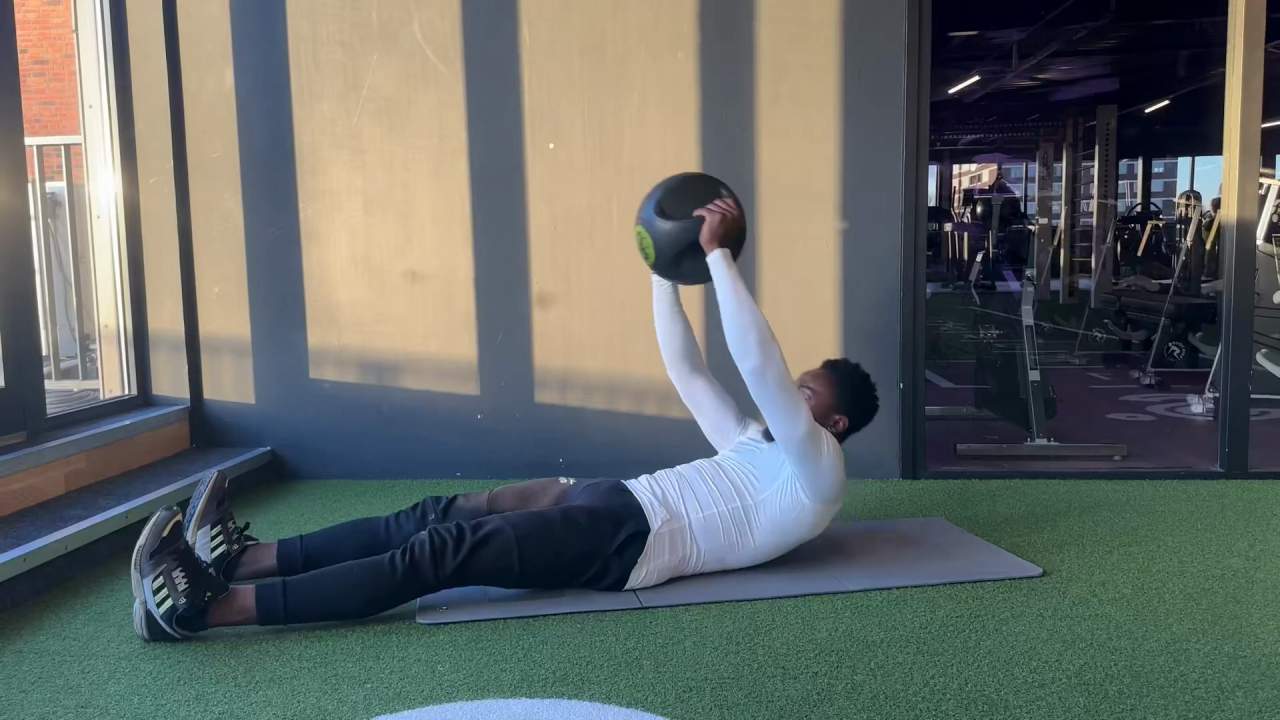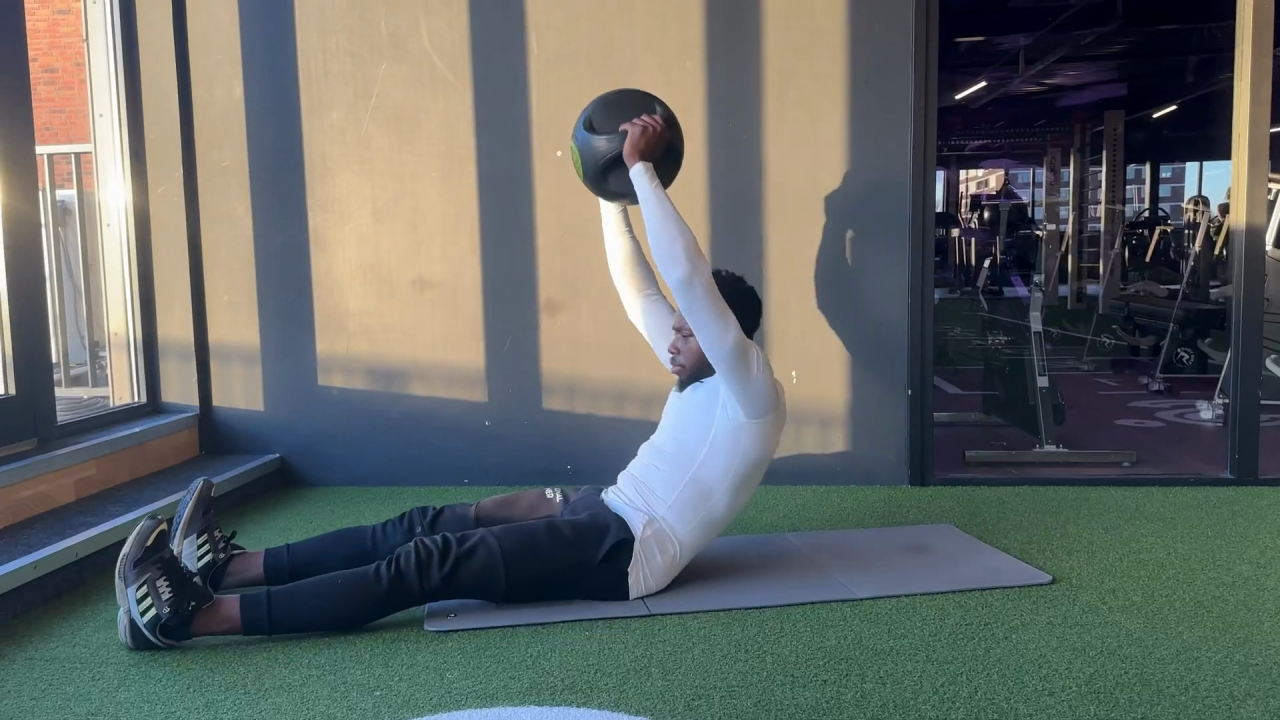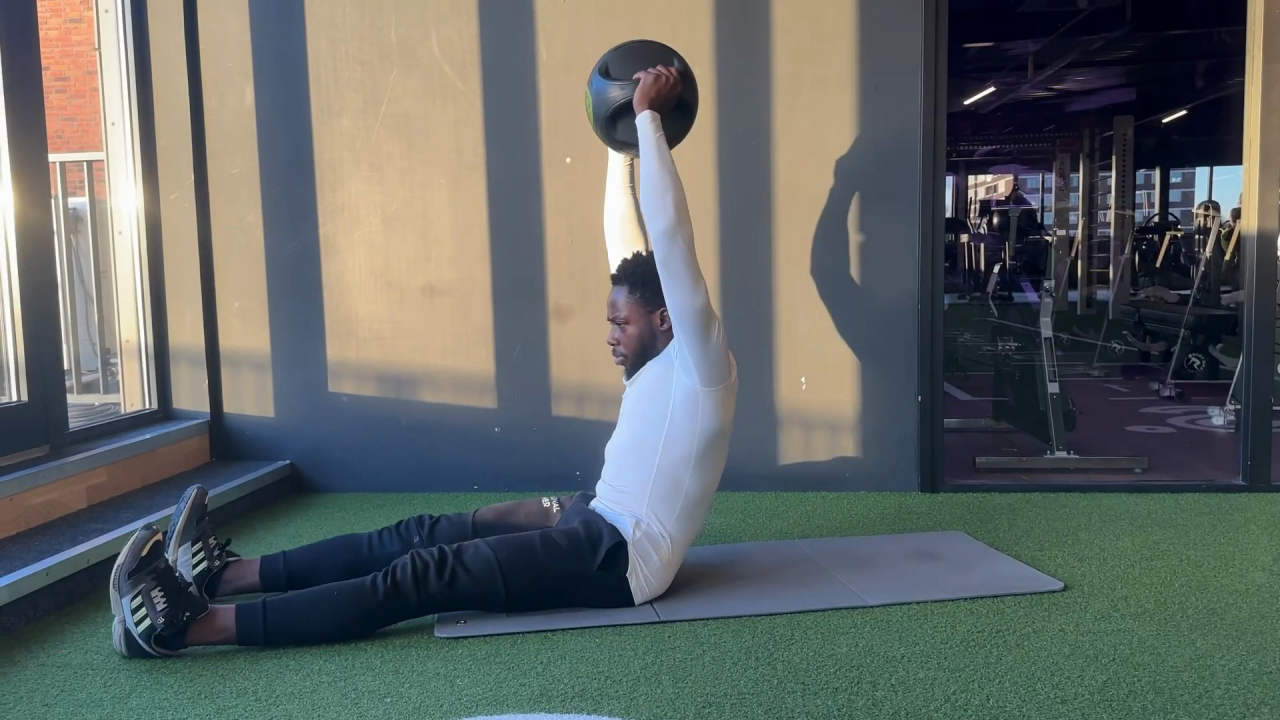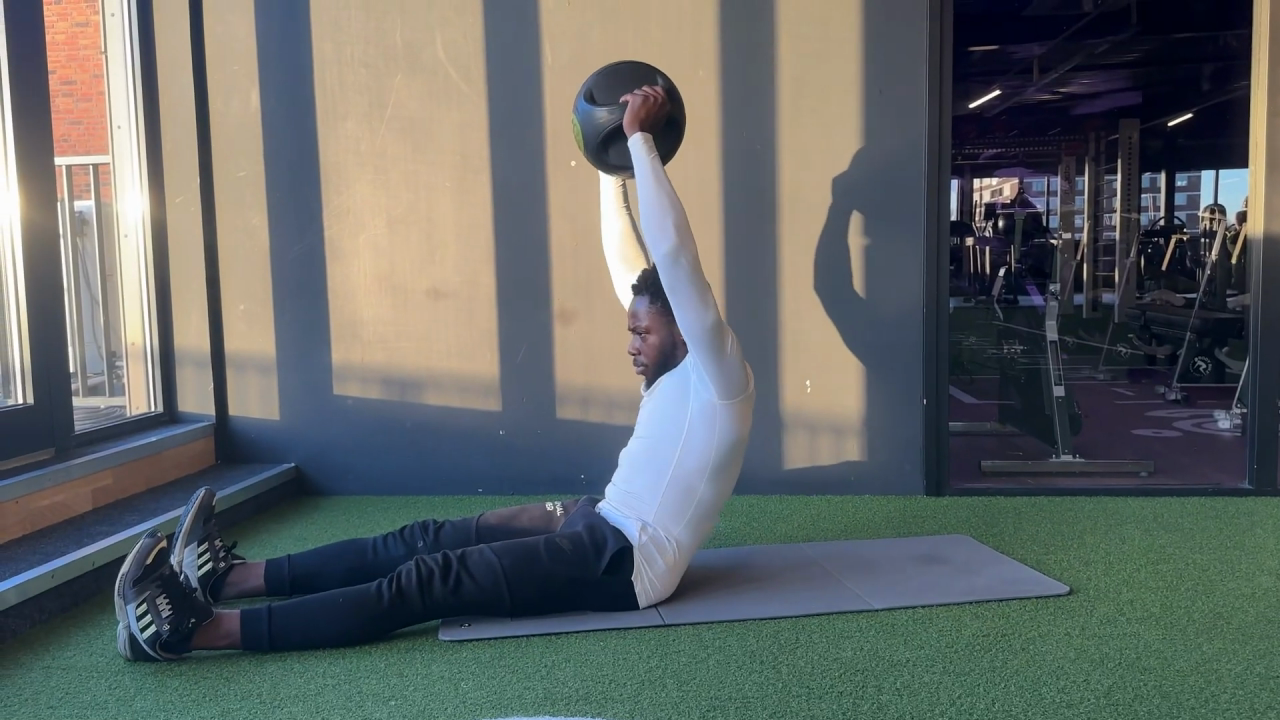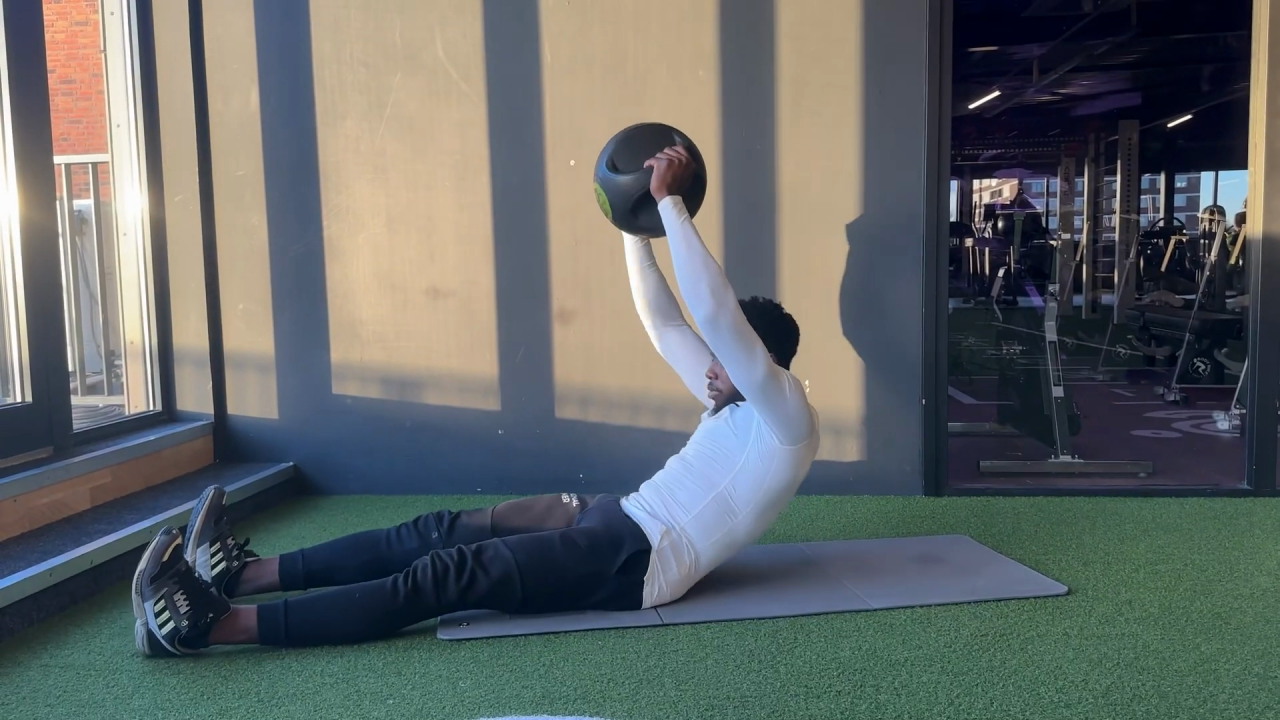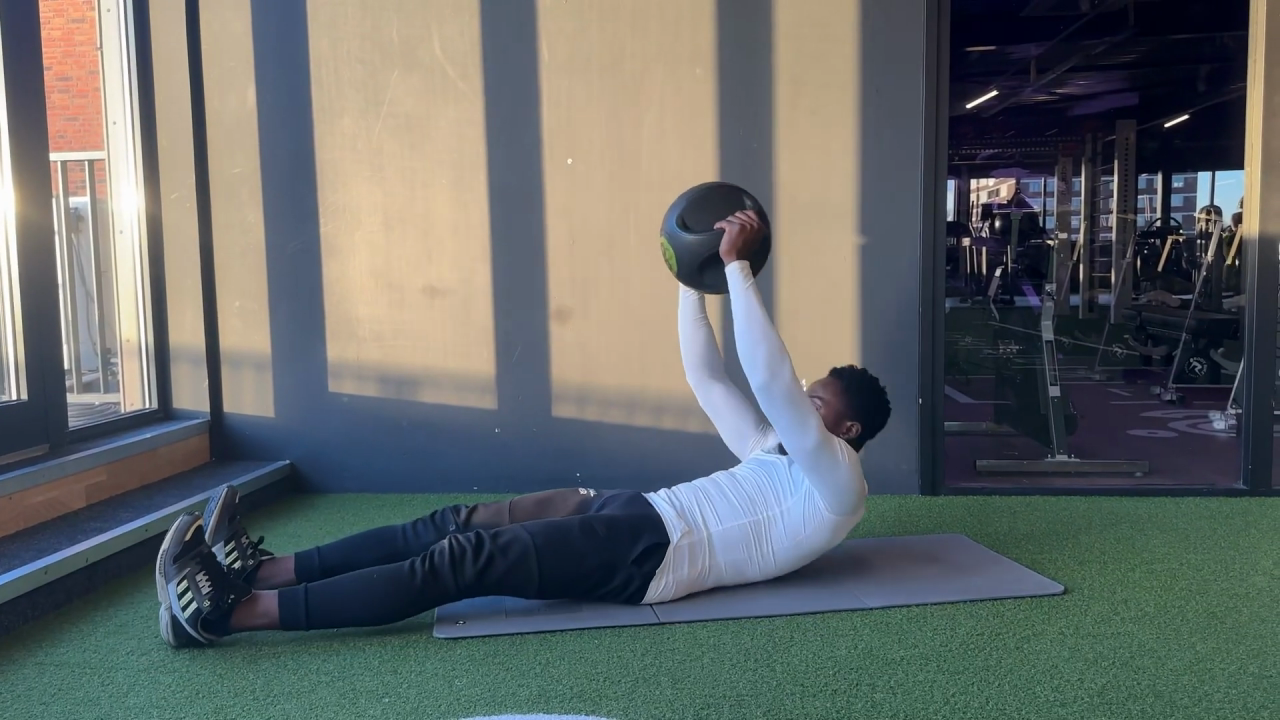
dt=0.5s
person 1, frame 1
left shoulder: (818, 478)
right shoulder: (758, 447)
left elbow: (761, 372)
right elbow: (686, 371)
left wrist: (719, 255)
right wrist: (669, 268)
left hip: (625, 538)
right hip: (616, 501)
left knee: (443, 551)
right knee: (433, 518)
left ankle: (214, 605)
right ankle: (243, 554)
person 1, frame 2
left shoulder: (752, 391)
right shoulder: (702, 375)
left elbow: (691, 277)
right elbow: (637, 290)
left wrist: (642, 166)
right wrist: (612, 193)
left hip: (623, 551)
right hip: (601, 510)
left knee: (431, 564)
right knee: (426, 527)
left ankle: (197, 616)
right ankle: (230, 565)
person 1, frame 3
left shoulder: (701, 362)
right shoulder: (664, 360)
left elbow: (670, 234)
right elbow: (629, 245)
left wrist: (648, 116)
right wrist: (620, 148)
left hip: (619, 558)
right hip: (593, 519)
left knee: (424, 575)
right knee: (421, 536)
right ankle: (226, 573)
person 1, frame 4
left shoulder: (720, 374)
right shoulder: (680, 369)
left elbow: (674, 257)
right elbow: (630, 266)
left wrist: (640, 139)
right wrist: (612, 167)
left hip: (624, 563)
right hip: (597, 523)
left knee: (430, 580)
right knee: (424, 540)
right ankle: (230, 574)
person 1, frame 5
left shoulder: (786, 417)
right shoulder: (735, 399)
left elbow: (717, 315)
right elbow: (664, 324)
left wrist: (671, 202)
right wrist: (635, 223)
left hip: (639, 560)
right hip: (617, 517)
left knee: (448, 574)
right knee: (440, 533)
left ankle: (214, 624)
right ankle: (246, 571)
person 1, frame 6
left shoulder: (838, 483)
right shoulder: (778, 453)
left elbow: (770, 382)
right elbow: (706, 377)
left wrist: (736, 265)
right wrist: (694, 276)
left hip: (648, 551)
right hip: (629, 513)
left knee: (464, 561)
right knee: (451, 526)
left ankle: (234, 611)
right ankle: (262, 568)
